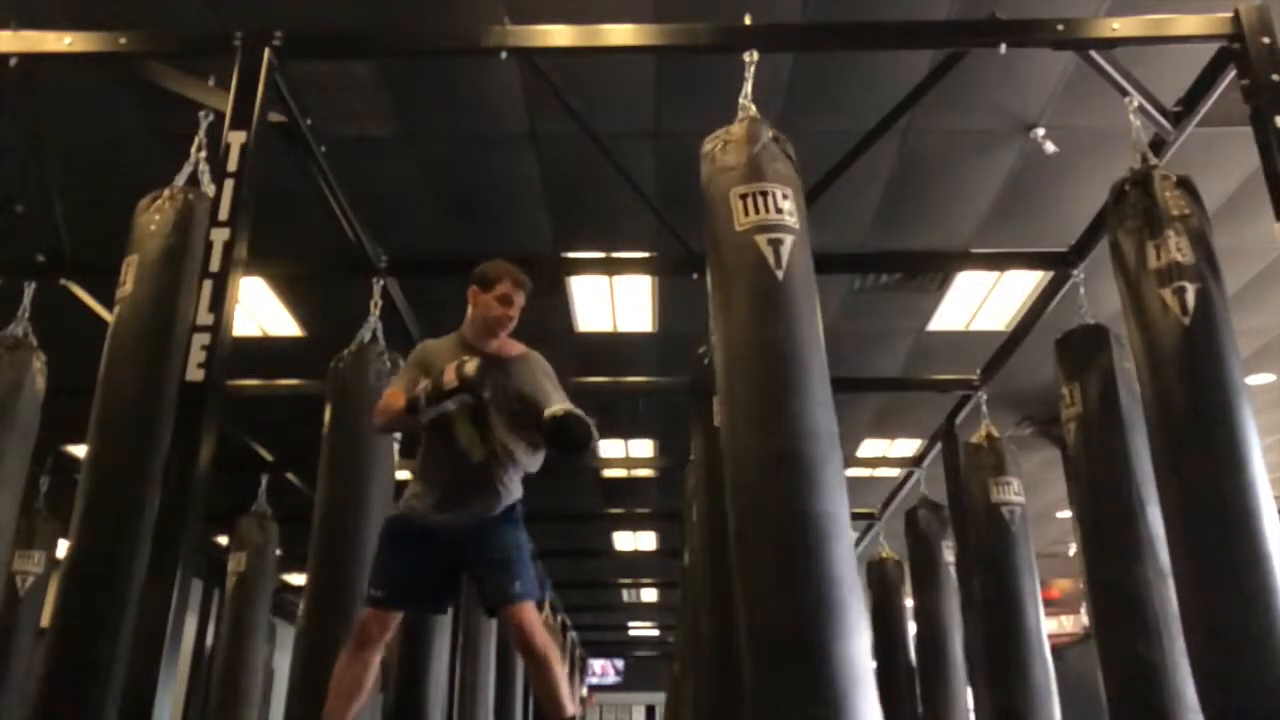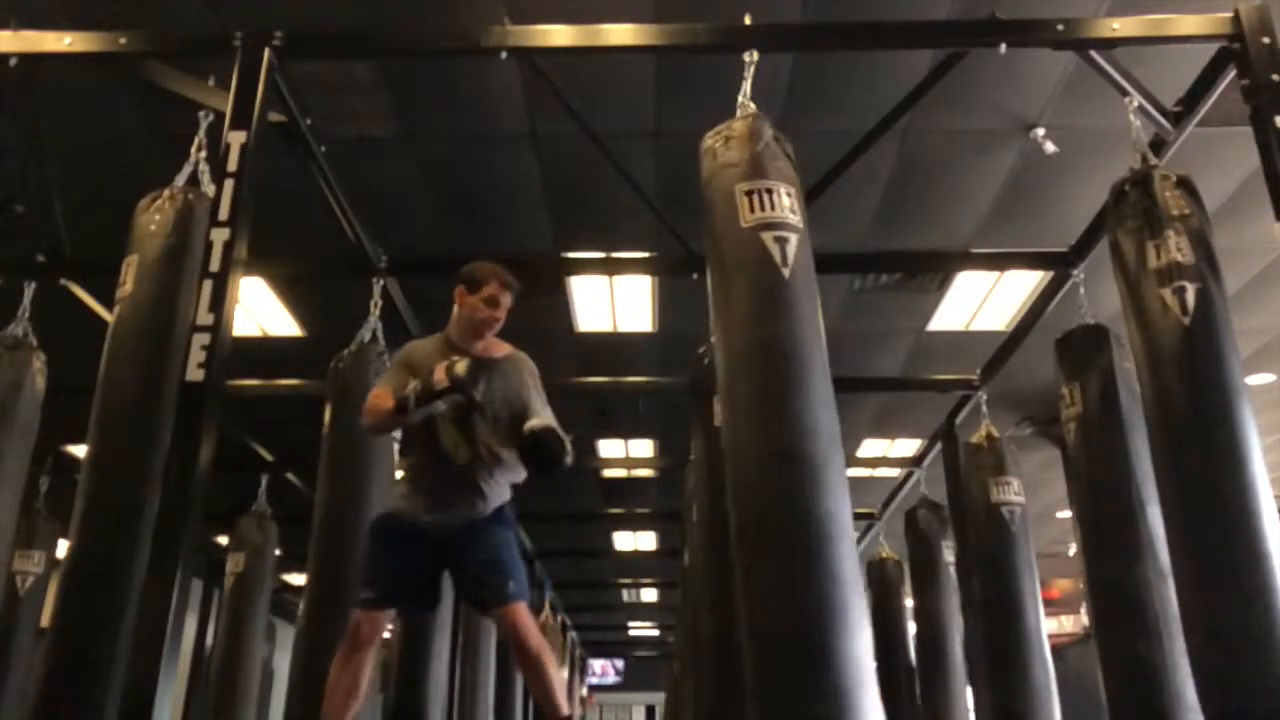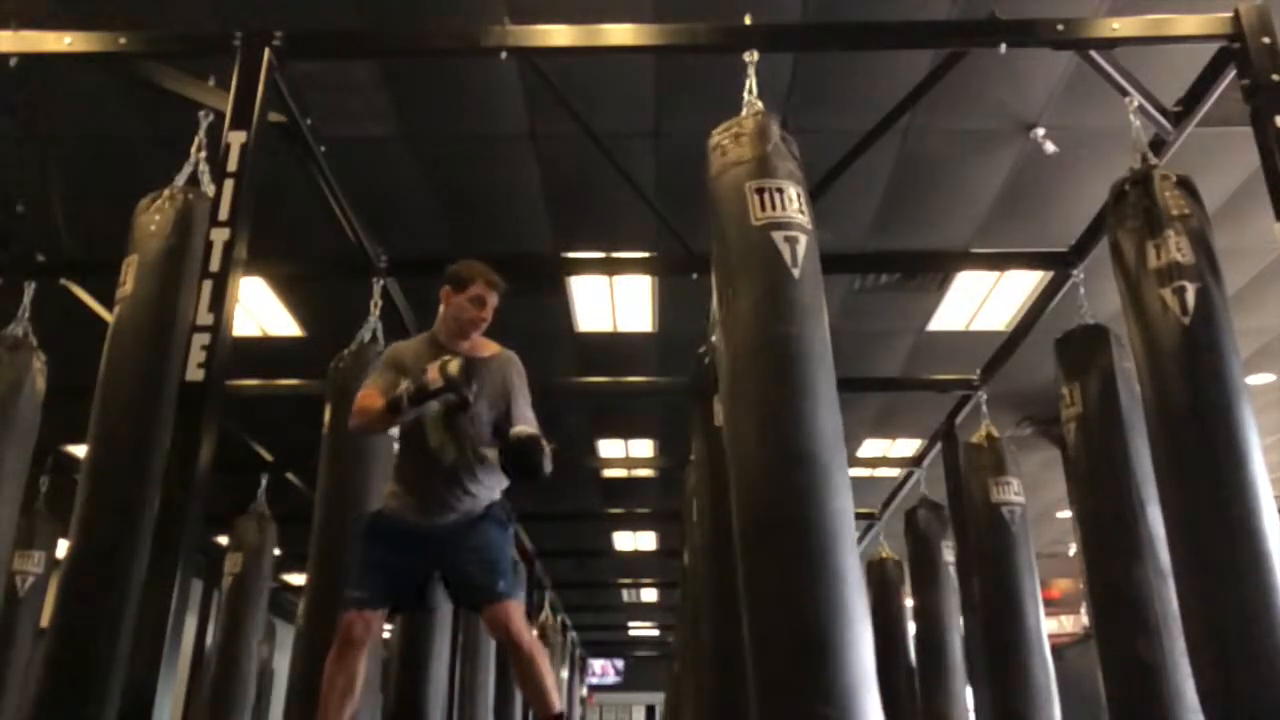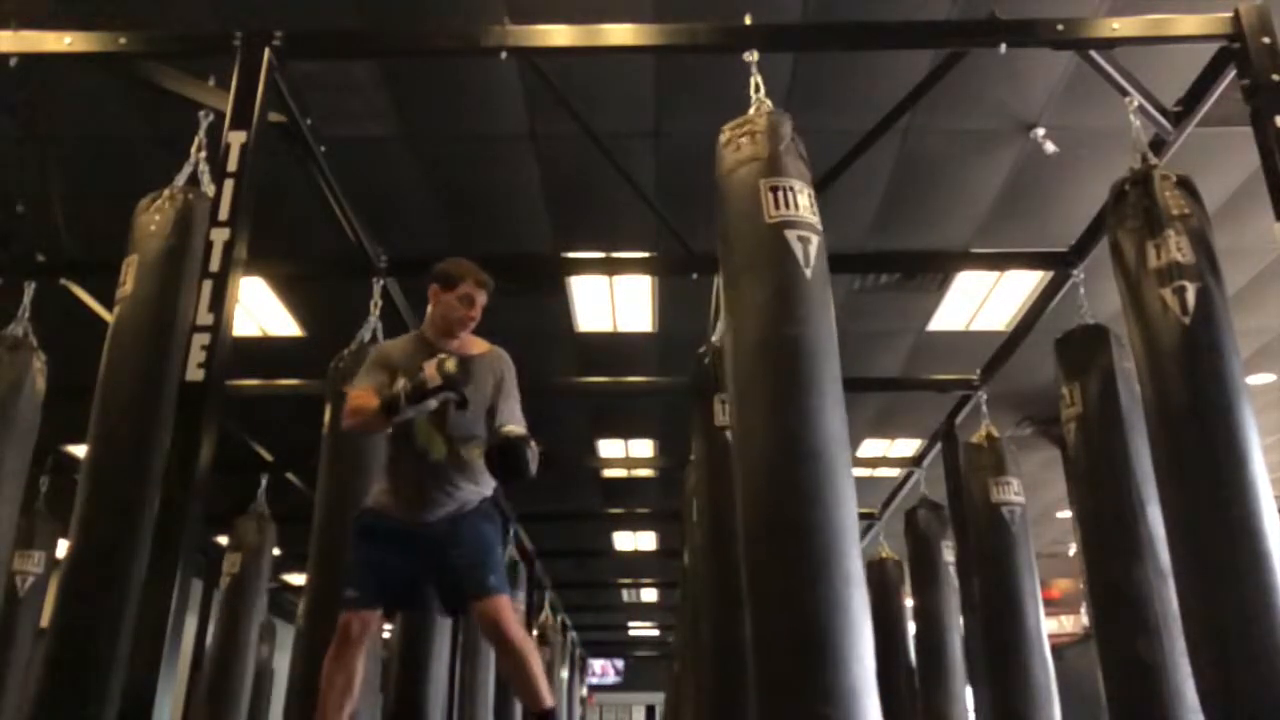
dt=0.1s
person 1, frame 1
left shoulder: (530, 366)
right shoulder: (430, 354)
left elbow: (559, 432)
right elbow: (383, 416)
left wrist: (572, 427)
right wrist: (437, 393)
left hip: (493, 515)
right hip: (425, 513)
left knee: (527, 628)
right knee: (371, 627)
person 1, frame 2
left shoulder: (518, 366)
right shoulder: (416, 355)
left elbow: (541, 433)
right elbow: (372, 418)
left wrist: (549, 445)
right wrist: (426, 394)
left hip: (483, 516)
right hip: (415, 515)
left knee: (520, 628)
right knee: (363, 628)
person 1, frame 3
left shoulder: (505, 365)
right shoulder: (403, 355)
left elbow: (524, 434)
right elbow: (360, 418)
left wrist: (529, 450)
right wrist: (418, 394)
left hip: (474, 515)
right hip: (404, 514)
left knee: (511, 627)
right knee: (355, 628)
person 1, frame 4
left shoulder: (495, 362)
right shoulder: (391, 354)
left elbow: (510, 429)
right elbow: (353, 417)
left wrist: (517, 449)
right wrist: (414, 393)
left hip: (465, 512)
right hip: (394, 513)
left knee: (501, 622)
right knee: (353, 628)
